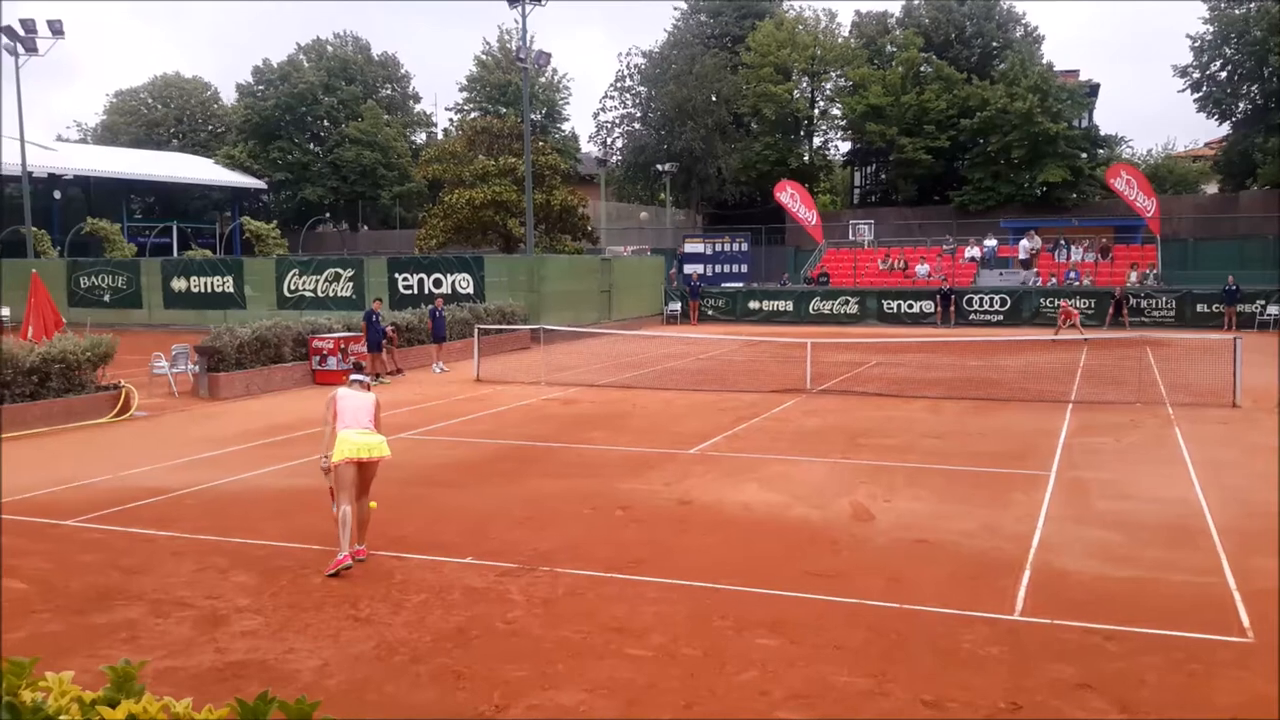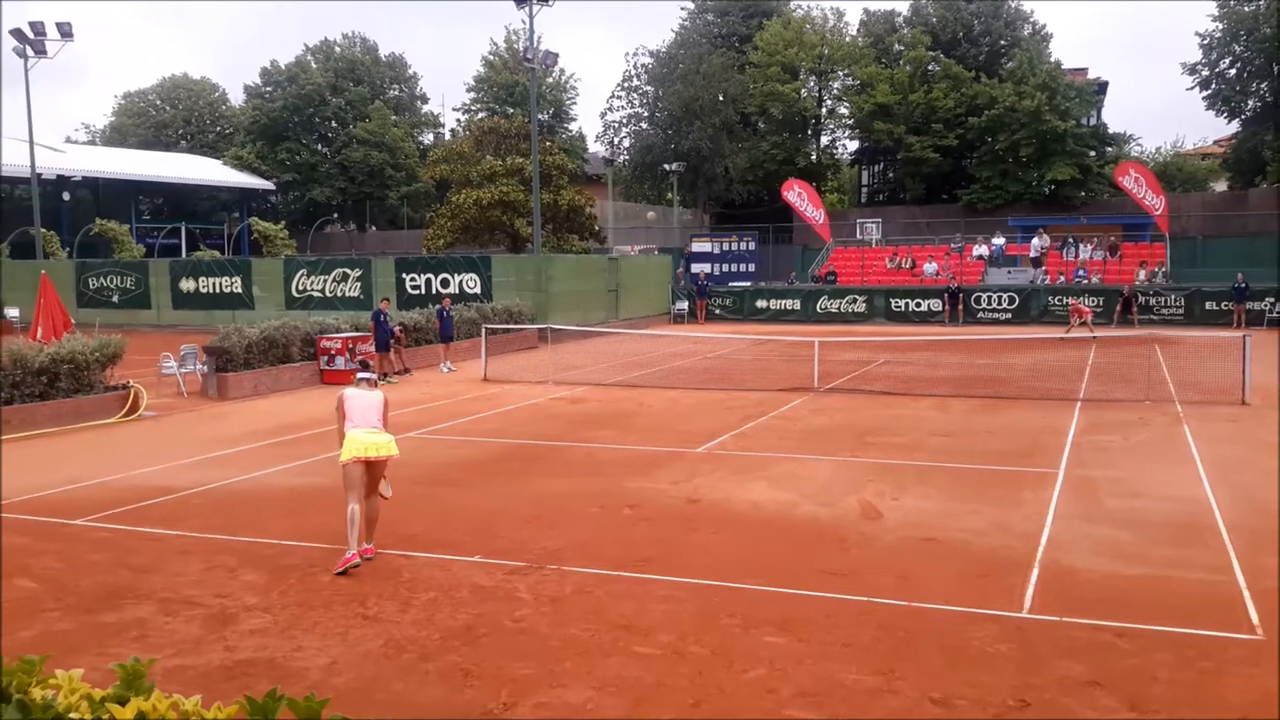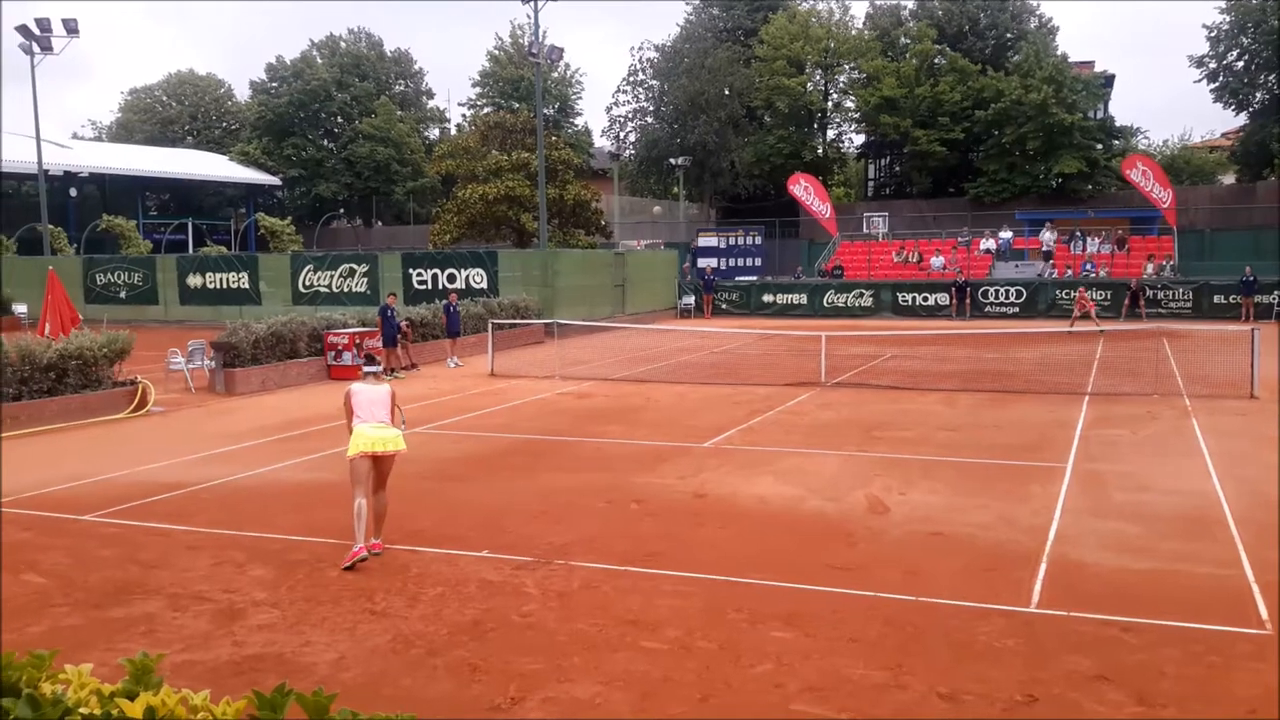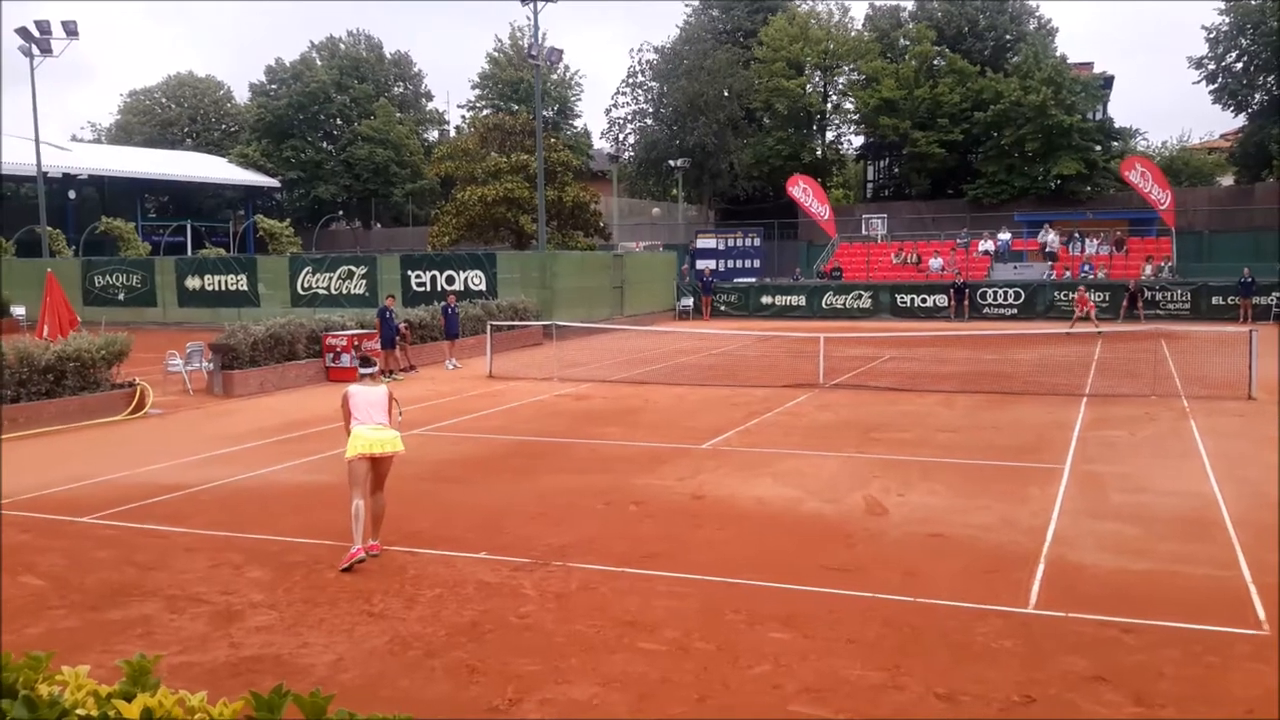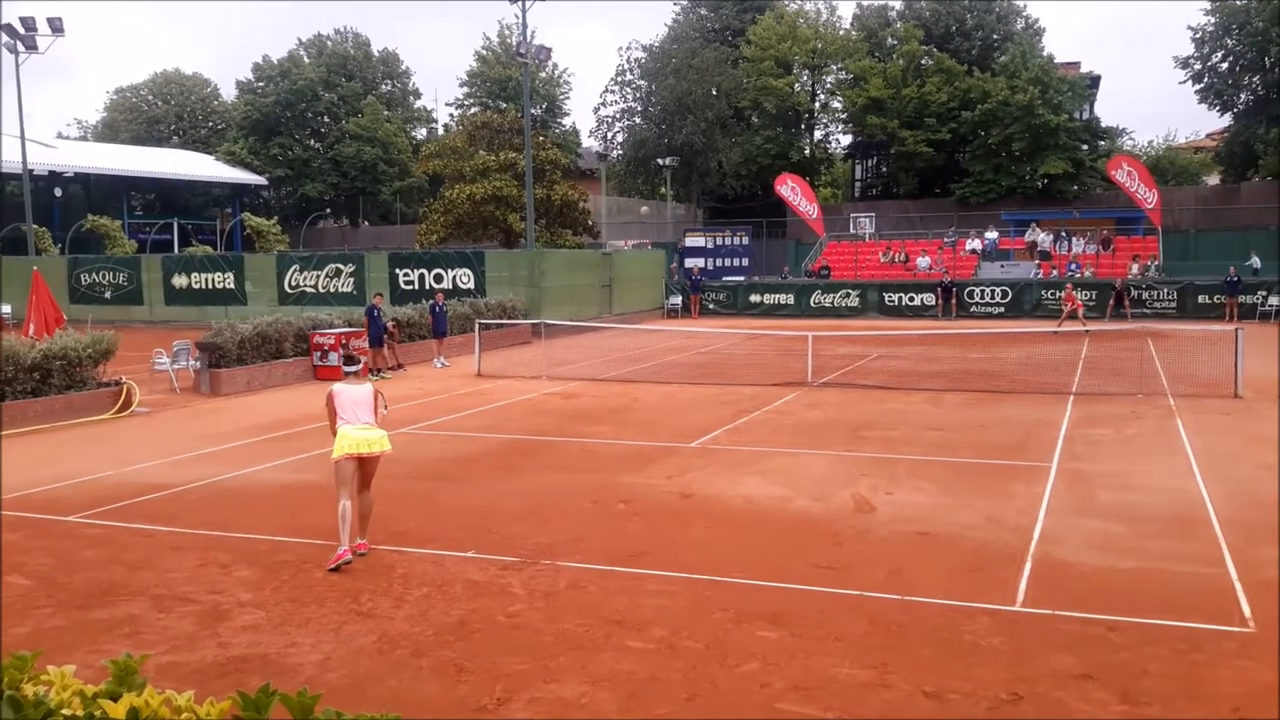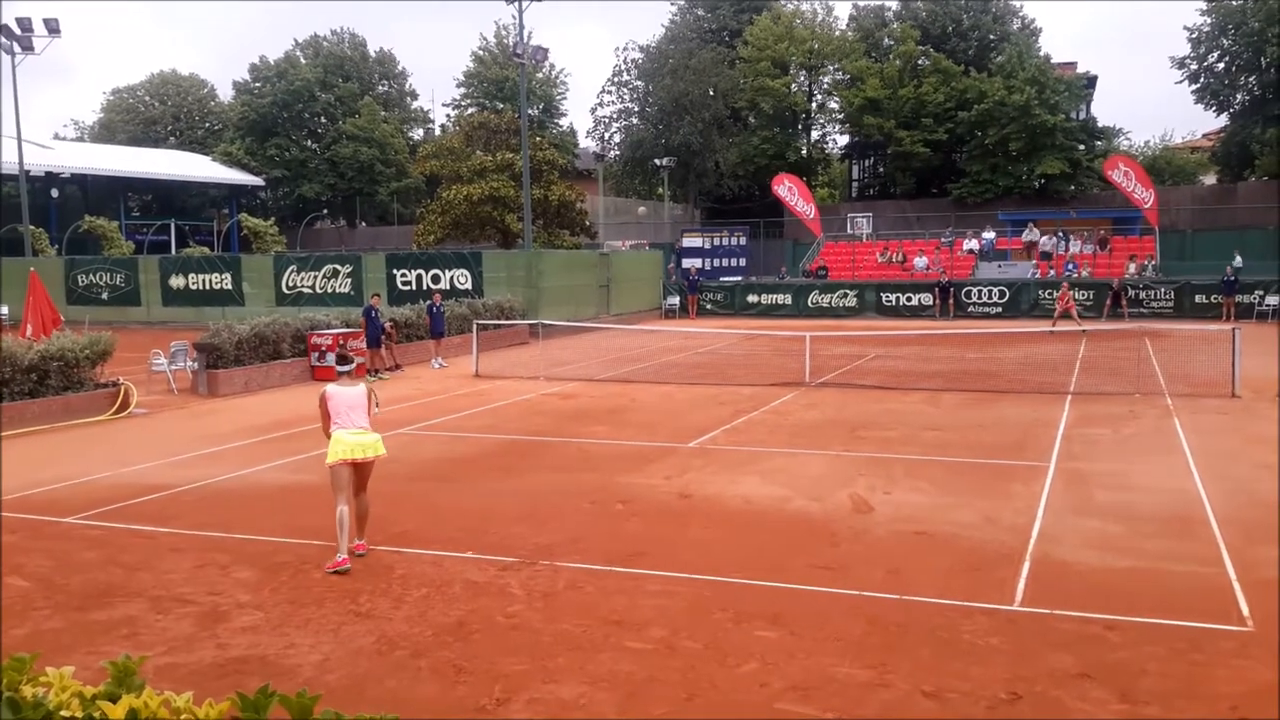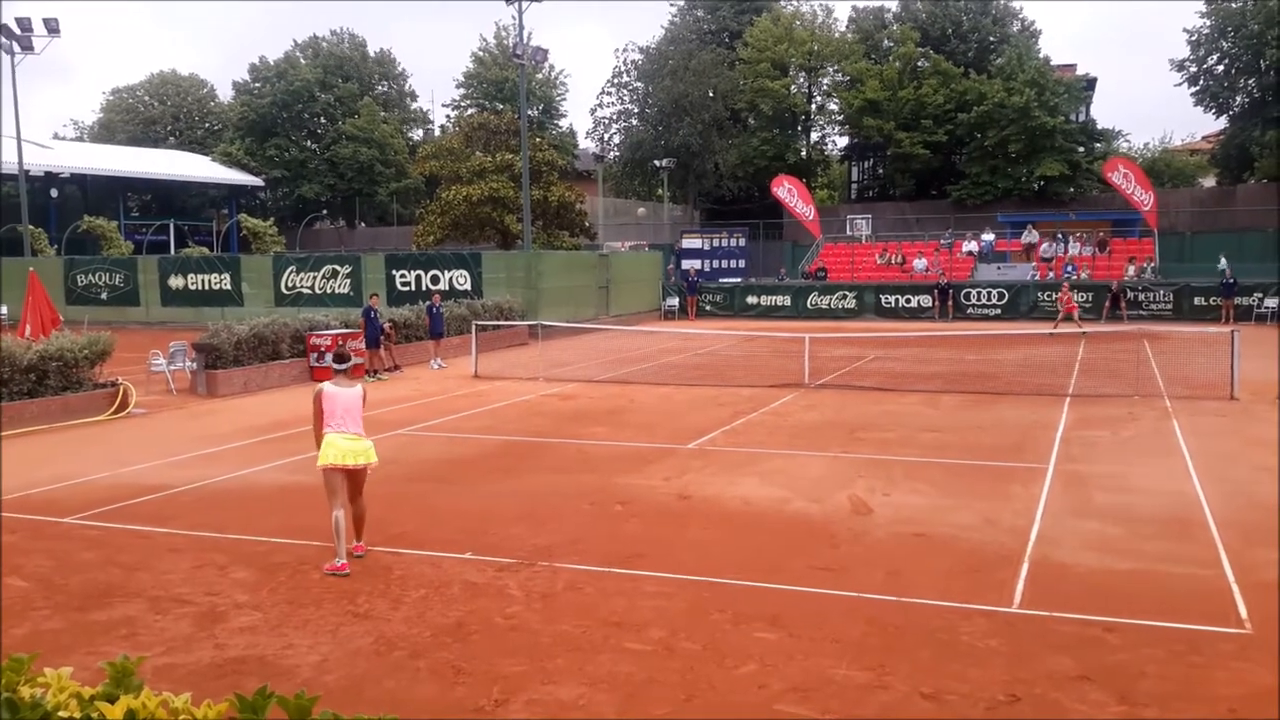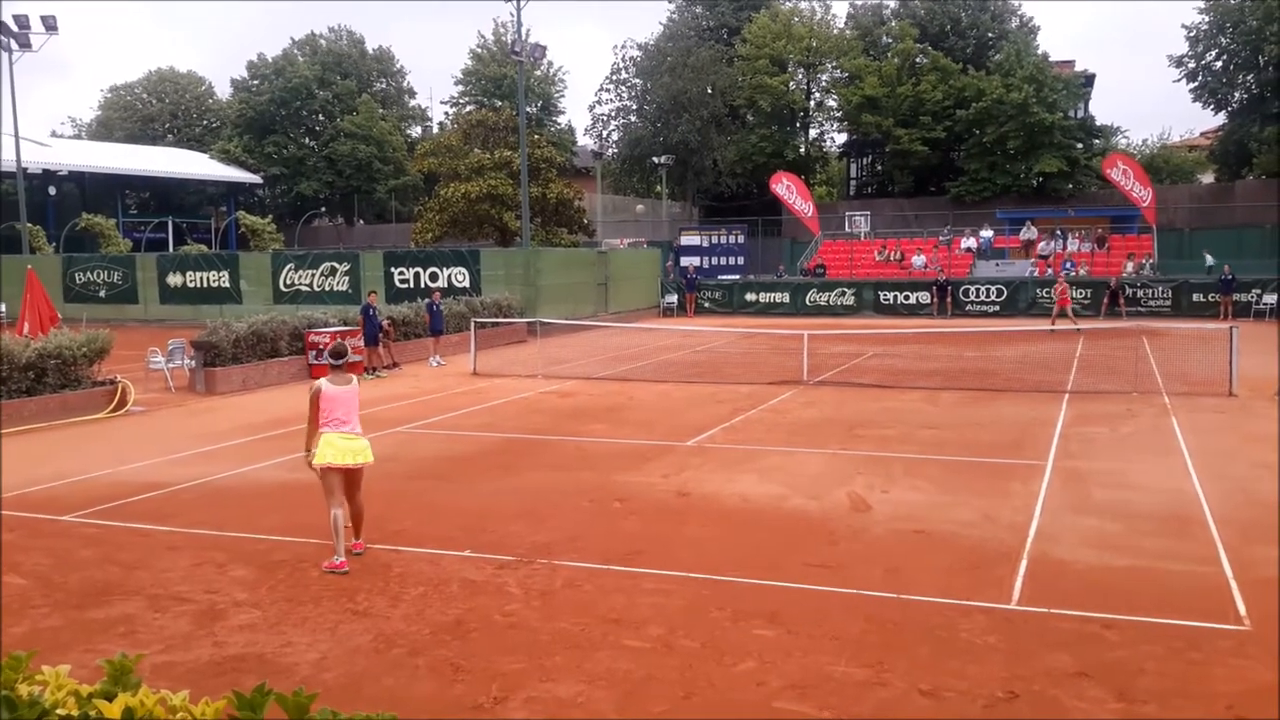
dt=0.3s
person 1, frame 1
left shoulder: (336, 394)
right shoulder: (373, 398)
left elbow: (328, 425)
left wrist: (325, 456)
left hip: (347, 442)
right hip: (373, 442)
left knee: (344, 500)
right knee: (362, 497)
left ankle: (344, 554)
right ankle: (360, 548)
person 1, frame 2
left shoulder: (344, 394)
right shoulder: (381, 396)
left elbow: (341, 429)
left wrist: (345, 453)
right wrist: (381, 469)
left hip: (356, 441)
right hip: (381, 441)
left knee: (353, 499)
right knee: (371, 495)
left ankle: (352, 552)
right ankle: (368, 546)
person 1, frame 3
left shoulder: (351, 389)
right shoulder: (389, 389)
left elbow: (350, 424)
left hip: (362, 436)
right hip: (388, 436)
left knee: (360, 494)
right knee: (379, 491)
left ankle: (360, 546)
right ankle: (376, 541)
person 1, frame 4
left shoulder: (349, 392)
right shoulder: (386, 390)
left elbow: (348, 426)
left hip: (361, 438)
right hip: (386, 437)
left knee: (358, 495)
right knee: (377, 492)
left ankle: (357, 547)
right ankle: (374, 543)
person 1, frame 5
left shoulder: (333, 390)
right shoulder: (371, 388)
left elbow: (332, 426)
left hip: (347, 438)
right hip: (373, 436)
left knee: (344, 496)
right knee: (364, 490)
left ankle: (344, 548)
right ankle: (362, 542)
person 1, frame 6
left shoulder: (326, 391)
right shoulder: (365, 389)
left elbow: (326, 428)
left hip: (342, 442)
right hip: (367, 440)
left knee: (342, 501)
right knee: (361, 493)
left ankle: (342, 556)
right ankle: (360, 542)
person 1, frame 7
left shoulder: (322, 390)
right shoulder: (360, 389)
left elbow: (317, 426)
left wrist: (320, 450)
left hip: (334, 446)
right hip: (359, 445)
left knee: (337, 505)
right knee: (356, 499)
left ankle: (341, 560)
right ankle: (359, 544)
person 1, frame 8
left shoulder: (319, 387)
right shoulder: (354, 381)
left elbow: (313, 423)
left wrist: (308, 451)
left hip: (332, 446)
right hip: (356, 444)
left knee: (335, 503)
right knee: (354, 497)
left ankle: (340, 559)
right ankle: (358, 542)
